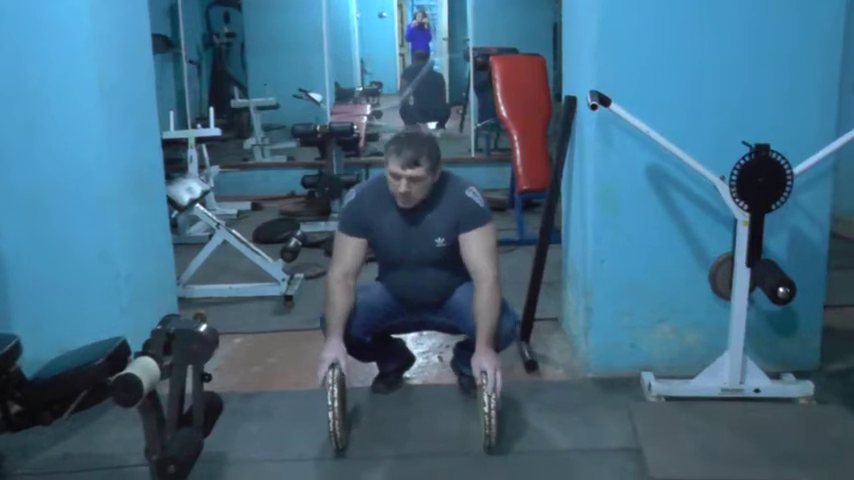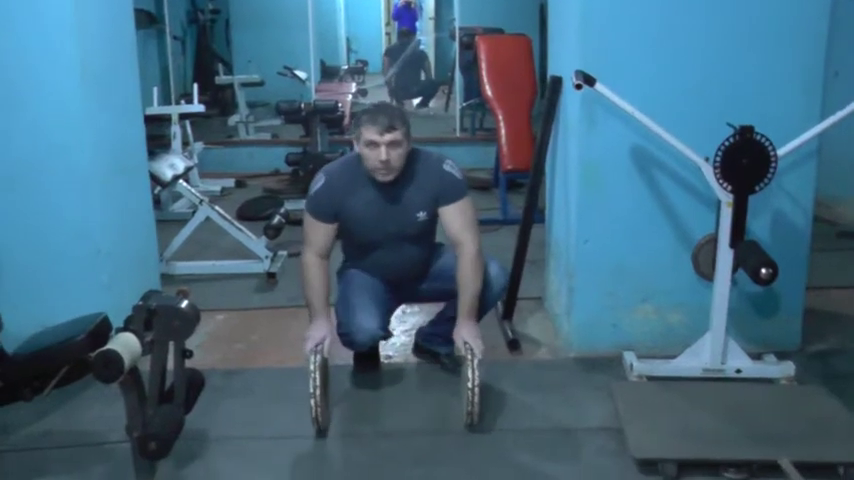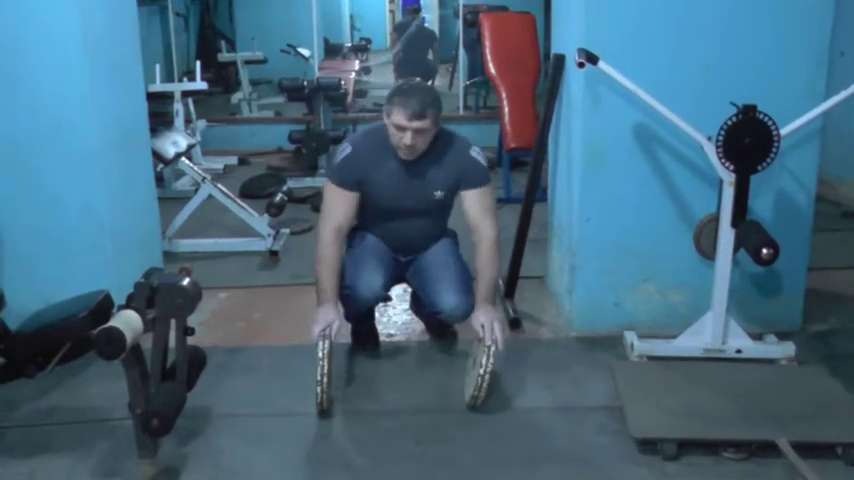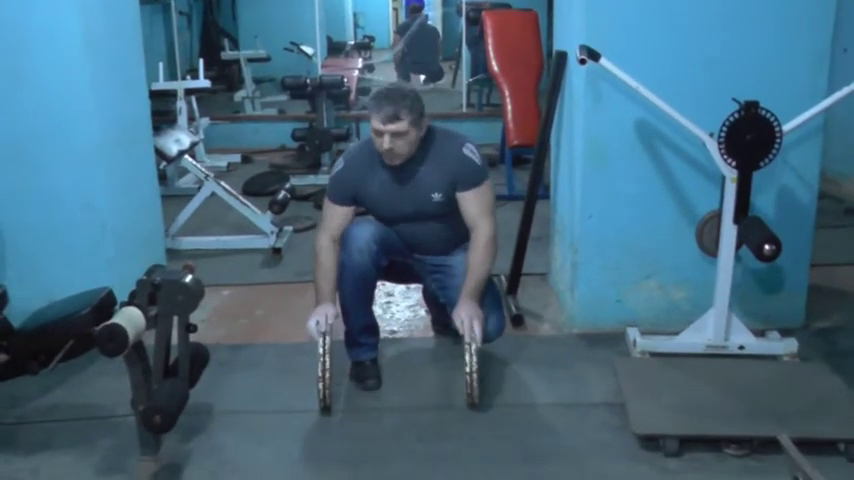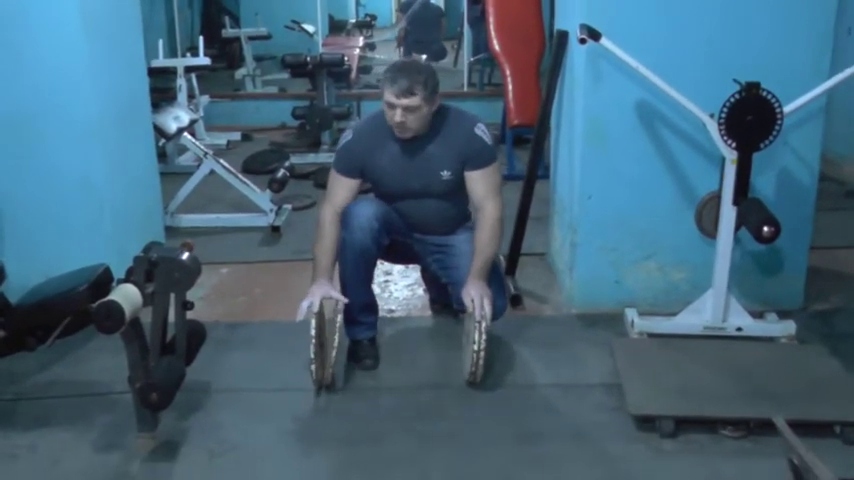
dt=1s
person 1, frame 1
left shoulder: (465, 199)
right shoulder: (361, 200)
left elbow: (486, 274)
right elbow: (341, 274)
left wrist: (484, 347)
right wrist: (334, 338)
left hip: (454, 293)
right hip: (393, 296)
left knee: (501, 328)
right knee: (337, 324)
left ankle: (466, 363)
right ankle: (393, 361)
person 1, frame 2
left shoulder: (440, 172)
right shoulder: (331, 183)
left elbow: (467, 245)
right elbow: (315, 255)
left wrist: (466, 319)
right wrist: (320, 318)
left hip: (427, 266)
right hip: (366, 274)
left knee: (493, 278)
right knee: (363, 332)
left ankle: (433, 341)
right ankle: (366, 345)
person 1, frame 3
left shoulder: (464, 156)
right shoulder: (356, 152)
left elbow: (485, 231)
right elbow: (333, 228)
left wrist: (484, 304)
right wrist: (328, 303)
left hip: (431, 245)
right hip: (374, 242)
left knee: (455, 307)
right knee: (363, 291)
left ankle: (425, 306)
right ankle: (361, 323)
person 1, frame 4
left shoulder: (459, 154)
right shoulder: (352, 165)
left elbow: (483, 229)
right elbow: (328, 238)
left wrist: (469, 299)
right wrist: (325, 302)
left hip: (449, 255)
right hip: (393, 253)
left knee: (487, 327)
right knee: (358, 237)
left ankle: (439, 301)
right ankle: (362, 351)
person 1, frame 5
left shoulder: (469, 132)
right shoulder: (360, 138)
left elbow: (488, 209)
right elbow: (332, 210)
left wrist: (477, 278)
right wrist: (321, 279)
left hip: (450, 235)
right hip: (394, 232)
left knee: (489, 305)
right knee: (359, 215)
left ankle: (438, 279)
right ankle: (361, 330)
